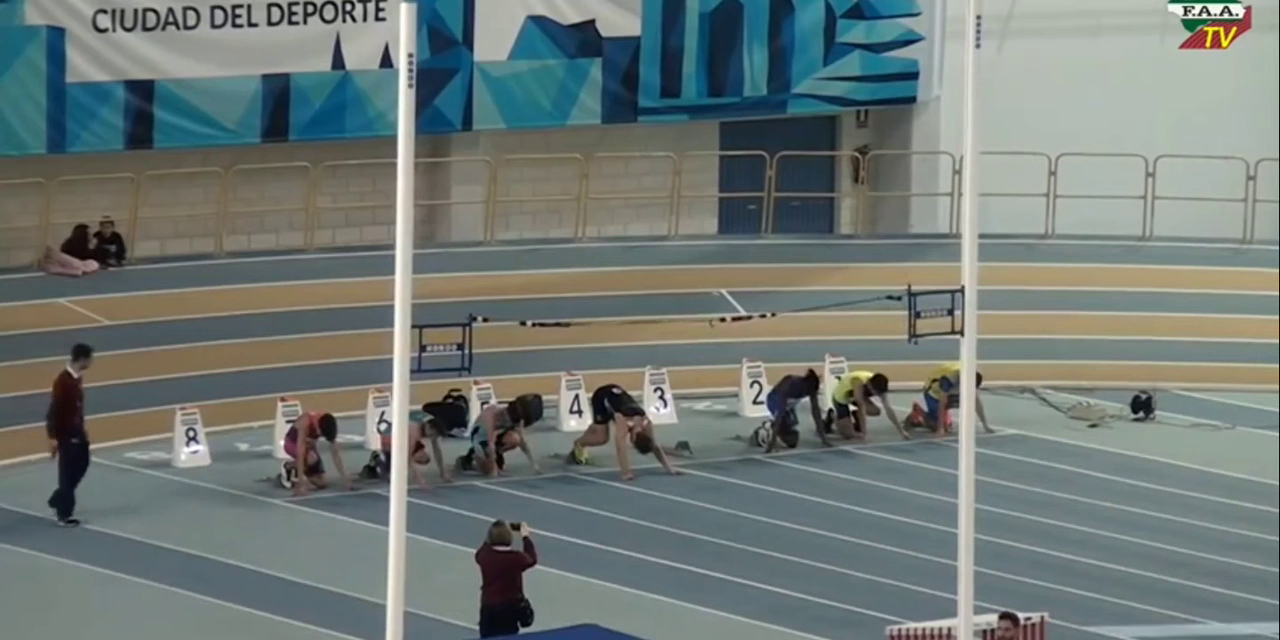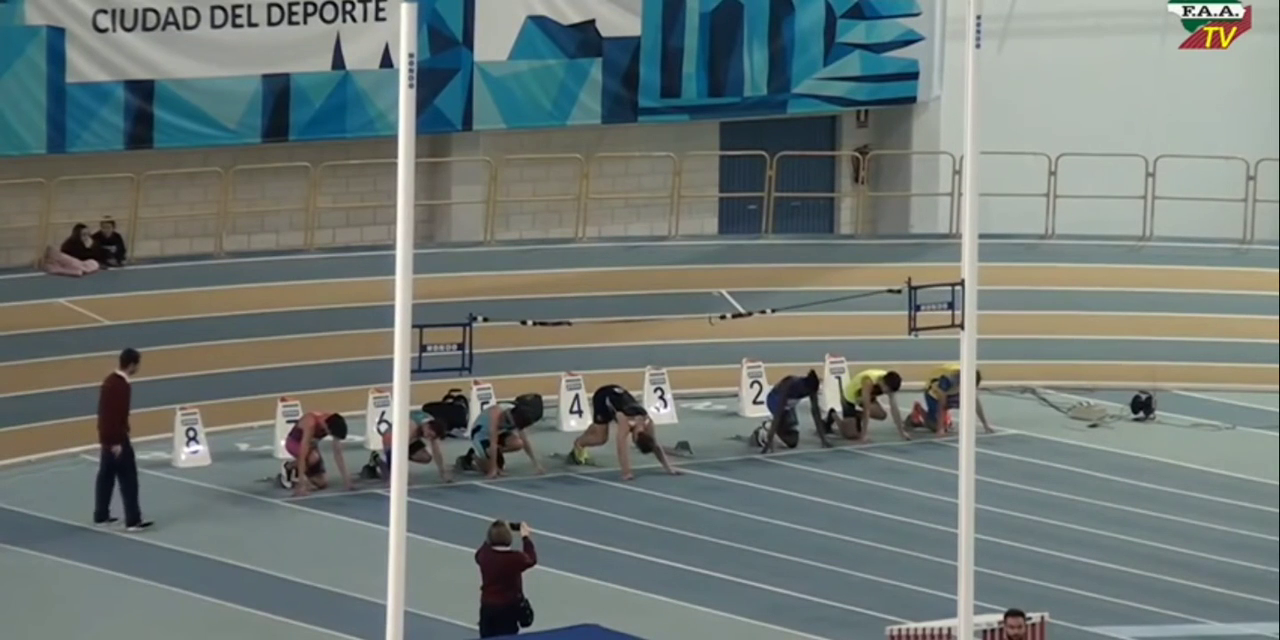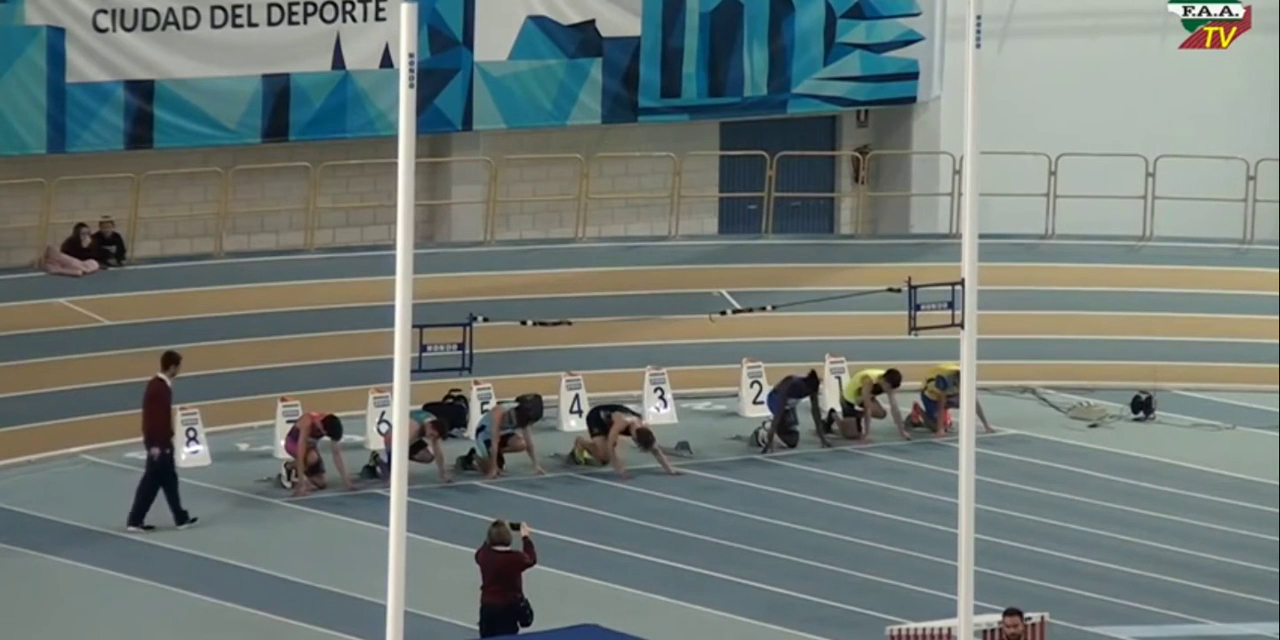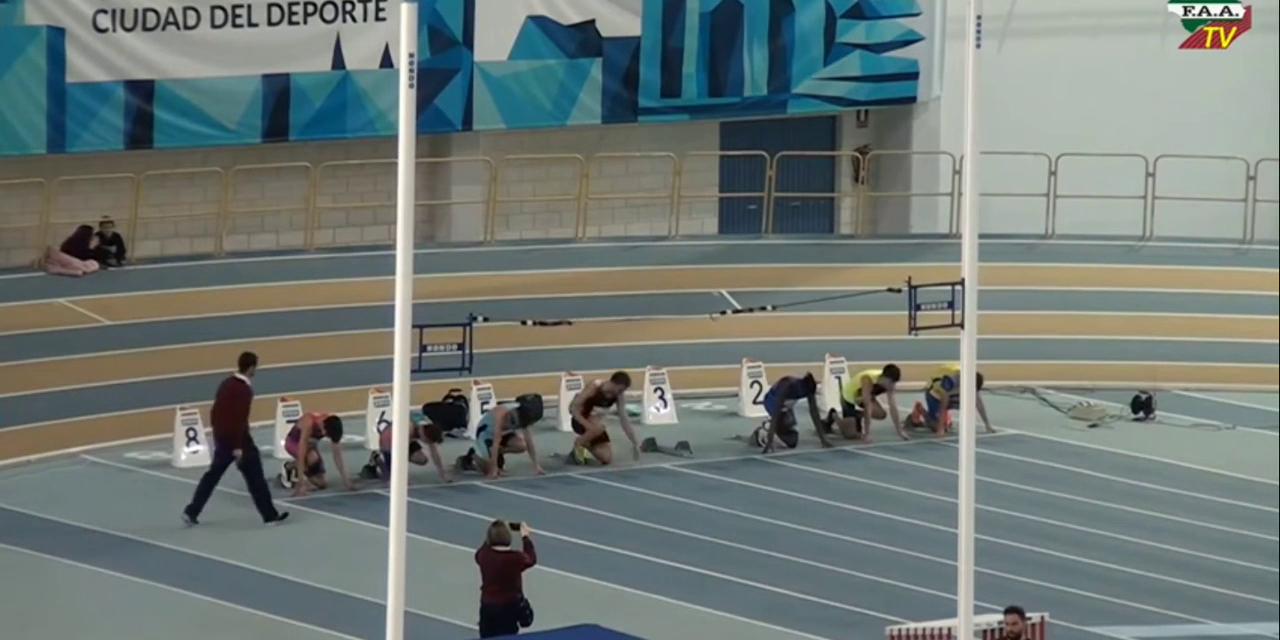
dt=1s
person 1, frame 1
left shoulder: (77, 377)
right shoulder: (63, 381)
right elbow: (54, 410)
left wrist: (81, 427)
right wrist: (52, 437)
left hip: (76, 430)
right hip: (66, 433)
left knee: (81, 465)
right knee: (69, 472)
left ankle: (58, 500)
right ankle: (64, 514)
person 1, frame 2
left shoulder: (111, 380)
right shoulder: (121, 385)
right elbow: (117, 415)
right wrist: (116, 442)
left hip: (107, 436)
right hip: (117, 438)
left knee: (106, 475)
right knee: (128, 478)
left ankle: (101, 515)
right ankle: (133, 521)
person 1, frame 3
left shoulder: (157, 384)
right shoulder: (160, 388)
right elbow: (156, 418)
right wrist: (155, 444)
left hip: (161, 440)
right hip: (158, 442)
left knee: (169, 478)
right knee: (151, 481)
left ankle: (181, 518)
right ankle: (135, 521)
person 1, frame 4
left shoulder: (226, 384)
right shoulder: (244, 389)
left elbow: (215, 411)
right elbow: (240, 420)
left wrist: (217, 433)
right wrist: (239, 446)
left hip: (222, 437)
right hip: (239, 439)
left knee: (213, 475)
right knee: (255, 477)
left ankle: (191, 512)
right ankle: (270, 515)
